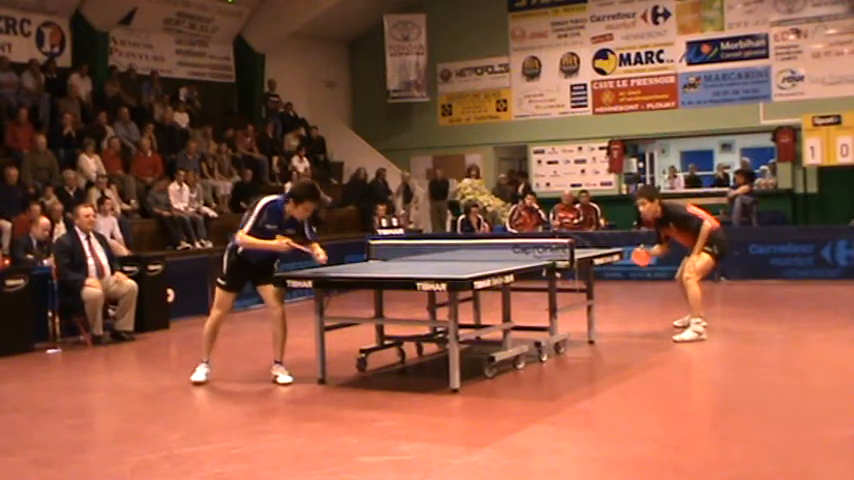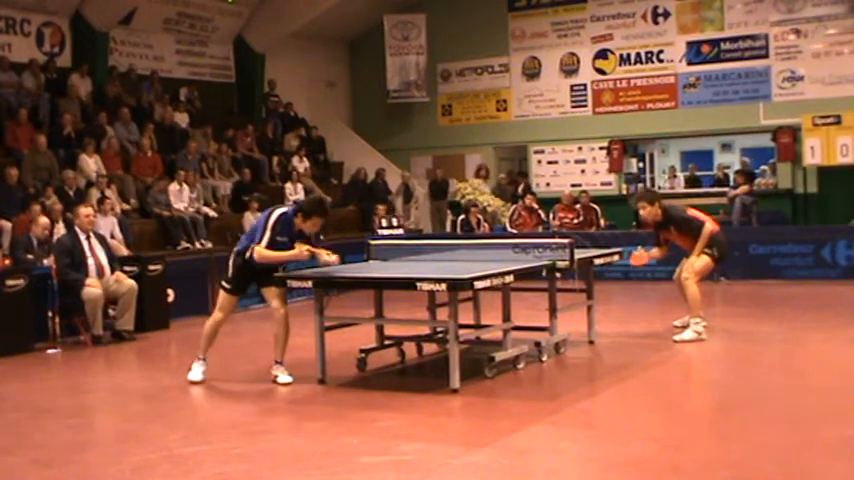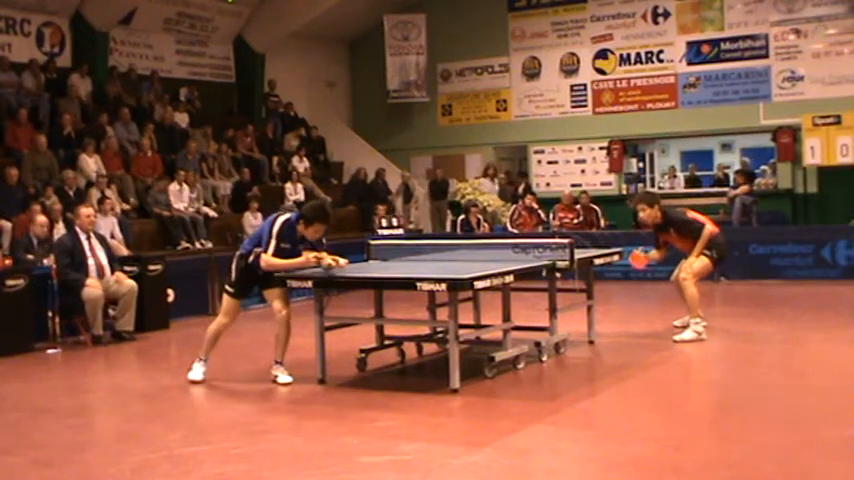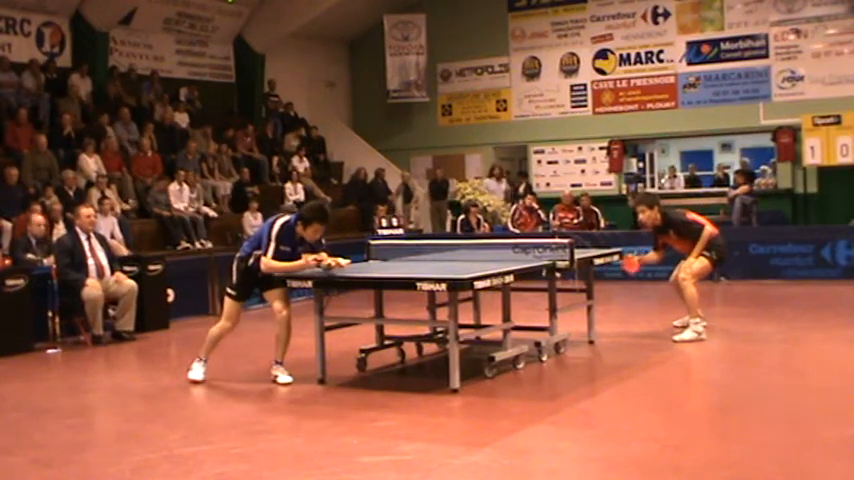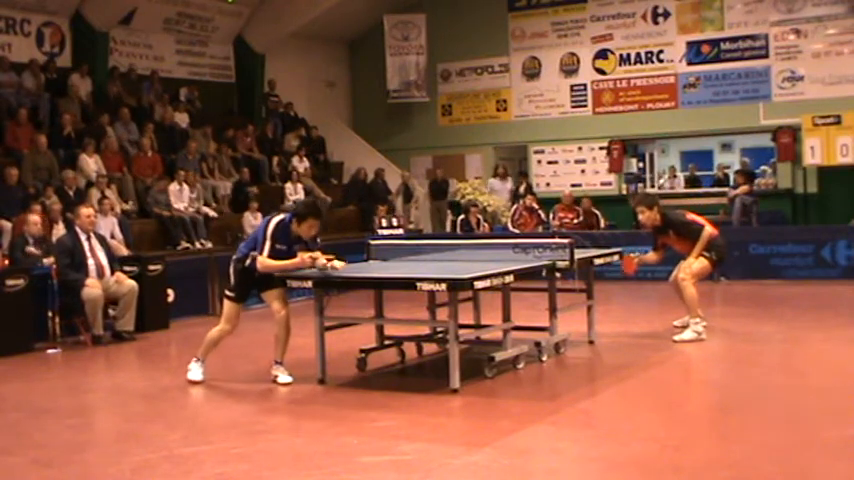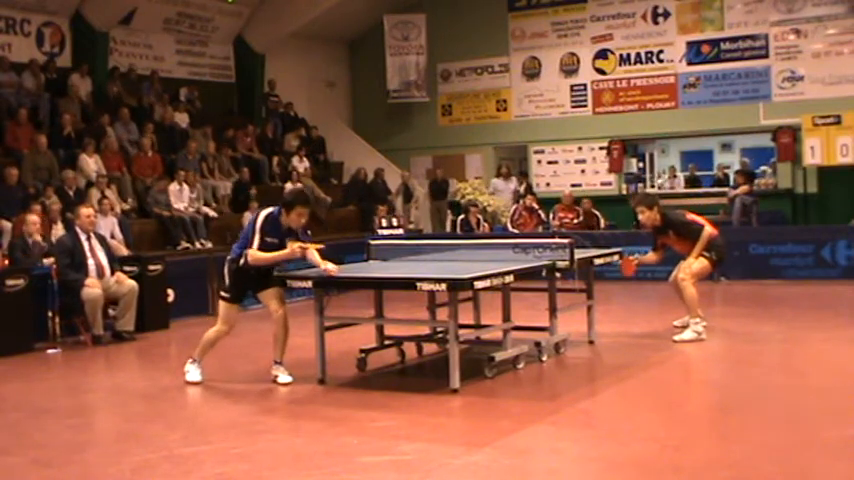
dt=0.2s
person 1, frame 1
left shoulder: (302, 216)
right shoulder: (267, 206)
left elbow: (311, 242)
right elbow: (241, 239)
left wrist: (318, 252)
right wrist: (274, 244)
left hip: (265, 262)
right hip: (239, 258)
left knee: (278, 310)
right knee: (218, 313)
left ankle: (278, 366)
right ankle: (204, 363)
person 1, frame 2
left shoulder: (311, 224)
right shoulder: (276, 217)
left elbow: (317, 251)
right elbow: (259, 255)
left wrist: (326, 258)
right wrist: (293, 254)
left hip: (270, 267)
right hip: (245, 260)
left knee: (281, 311)
right knee: (220, 315)
left ankle: (278, 366)
right ankle: (200, 361)
person 1, frame 3
left shoulder: (314, 229)
right shoulder: (280, 223)
left elbow: (320, 254)
right elbow: (266, 262)
left wrist: (331, 261)
right wrist: (302, 261)
left hip: (274, 269)
right hip: (247, 264)
left knee: (283, 313)
right knee: (225, 319)
left ankle: (278, 366)
right ankle: (201, 361)
person 1, frame 4
left shoulder: (313, 231)
right shoulder: (279, 226)
left elbow: (320, 255)
right elbow: (266, 265)
left wrist: (332, 261)
right wrist: (301, 264)
left hip: (274, 271)
right hip: (248, 266)
left knee: (283, 313)
right knee: (228, 323)
left ankle: (278, 367)
right ankle: (200, 361)
person 1, frame 5
left shoulder: (307, 230)
right shoulder: (274, 225)
left elbow: (315, 255)
right elbow: (262, 264)
left wrist: (328, 263)
right wrist: (297, 263)
left hip: (270, 271)
right hip: (245, 267)
left knee: (282, 313)
right knee: (227, 326)
left ankle: (278, 367)
right ankle: (198, 361)
person 1, frame 6
left shoulder: (296, 224)
right shoulder: (264, 219)
left elbow: (308, 248)
right elbow: (253, 257)
left wrist: (322, 263)
right wrist: (287, 253)
left hip: (264, 271)
right hip: (239, 268)
left knee: (280, 313)
right knee: (224, 326)
left ankle: (278, 366)
right ankle: (194, 362)
person 2, frame 1
left shoulder: (675, 212)
right shoulder: (658, 220)
left elbow: (706, 225)
right elbow: (663, 247)
left wrist: (695, 254)
right wrist: (647, 252)
left hip: (713, 240)
right hip: (700, 243)
left knee: (689, 276)
right knee: (681, 277)
left ankle: (697, 328)
right ankle: (696, 316)
person 2, frame 2
left shoulder: (675, 215)
right shoulder: (658, 224)
left elbow: (707, 227)
right elbow: (662, 250)
left wrist: (694, 255)
right wrist: (646, 255)
left hip: (714, 243)
right hip: (699, 246)
left knee: (688, 276)
right knee: (679, 278)
left ankle: (697, 328)
right ankle: (696, 316)
person 2, frame 3
left shoulder: (675, 217)
right shoulder: (658, 226)
left elbow: (707, 229)
right elbow: (660, 253)
left wrist: (693, 256)
right wrist: (644, 257)
left hip: (713, 246)
right hip: (698, 248)
left knee: (686, 277)
right knee: (677, 279)
left ankle: (697, 328)
right ankle: (696, 316)
person 2, frame 4
left shoulder: (675, 219)
right shoulder: (657, 227)
left elbow: (707, 230)
right elbow: (658, 254)
left wrist: (692, 257)
right wrist: (640, 259)
left hip: (712, 247)
right hip: (697, 250)
left knee: (685, 277)
right knee: (676, 280)
left ankle: (697, 328)
right ankle: (696, 316)
person 2, frame 5
left shoulder: (674, 220)
right shoulder: (657, 228)
left elbow: (707, 231)
right elbow: (658, 255)
left wrist: (692, 257)
right wrist: (640, 259)
left hip: (712, 247)
right hip: (697, 250)
left knee: (685, 277)
right knee: (676, 280)
left ankle: (697, 328)
right ankle: (696, 316)
person 2, frame 6
left shoulder: (675, 220)
right shoulder: (657, 228)
left elbow: (706, 231)
right elbow: (657, 255)
left wrist: (692, 257)
right wrist: (639, 260)
left hip: (712, 247)
right hip: (696, 250)
left knee: (684, 277)
right knee: (675, 280)
left ankle: (697, 328)
right ankle: (696, 316)
person 3, frame 1
left shoulder: (99, 237)
right shoulder: (64, 242)
left elbow: (112, 260)
right elbow: (63, 272)
left wrist: (117, 271)
right wrist: (85, 280)
left hip: (108, 280)
right hip: (84, 284)
left knee: (130, 286)
right knee: (95, 294)
left ankle: (121, 329)
right ankle: (97, 334)
person 3, frame 2
left shoulder: (99, 237)
right shoulder: (64, 242)
left elbow: (112, 260)
right elbow: (63, 272)
left wrist: (116, 271)
right wrist: (85, 280)
left hip: (108, 280)
right hip: (84, 284)
left knee: (130, 285)
right knee: (95, 294)
left ankle: (121, 329)
right ankle: (97, 334)
person 3, frame 3
left shoulder: (99, 238)
right shoulder: (65, 242)
left elbow: (112, 260)
right elbow: (63, 272)
left wrist: (117, 271)
right wrist: (85, 280)
left hip: (108, 280)
right hip: (84, 285)
left knee: (130, 286)
right knee: (95, 294)
left ankle: (122, 329)
right ankle: (97, 334)
person 3, frame 4
left shoulder: (100, 238)
right shoulder: (65, 242)
left elbow: (112, 260)
right elbow: (64, 271)
left wrist: (117, 271)
right wrist: (85, 280)
left hip: (108, 281)
right hip: (84, 284)
left knee: (130, 286)
right knee: (95, 294)
left ankle: (122, 329)
right ankle: (97, 334)
person 3, frame 5
left shoulder: (99, 238)
right shoulder: (65, 242)
left elbow: (112, 260)
right elbow: (63, 272)
left wrist: (117, 271)
right wrist: (85, 280)
left hip: (108, 280)
right hip: (84, 284)
left knee: (131, 286)
right knee: (95, 294)
left ankle: (122, 329)
right ankle: (97, 334)
person 3, frame 6
left shoulder: (99, 238)
right shoulder: (65, 242)
left elbow: (112, 260)
right elbow: (63, 272)
left wrist: (117, 271)
right wrist: (84, 280)
left hip: (108, 281)
right hip: (84, 284)
left knee: (131, 286)
right knee: (95, 294)
left ankle: (122, 329)
right ankle: (97, 334)
